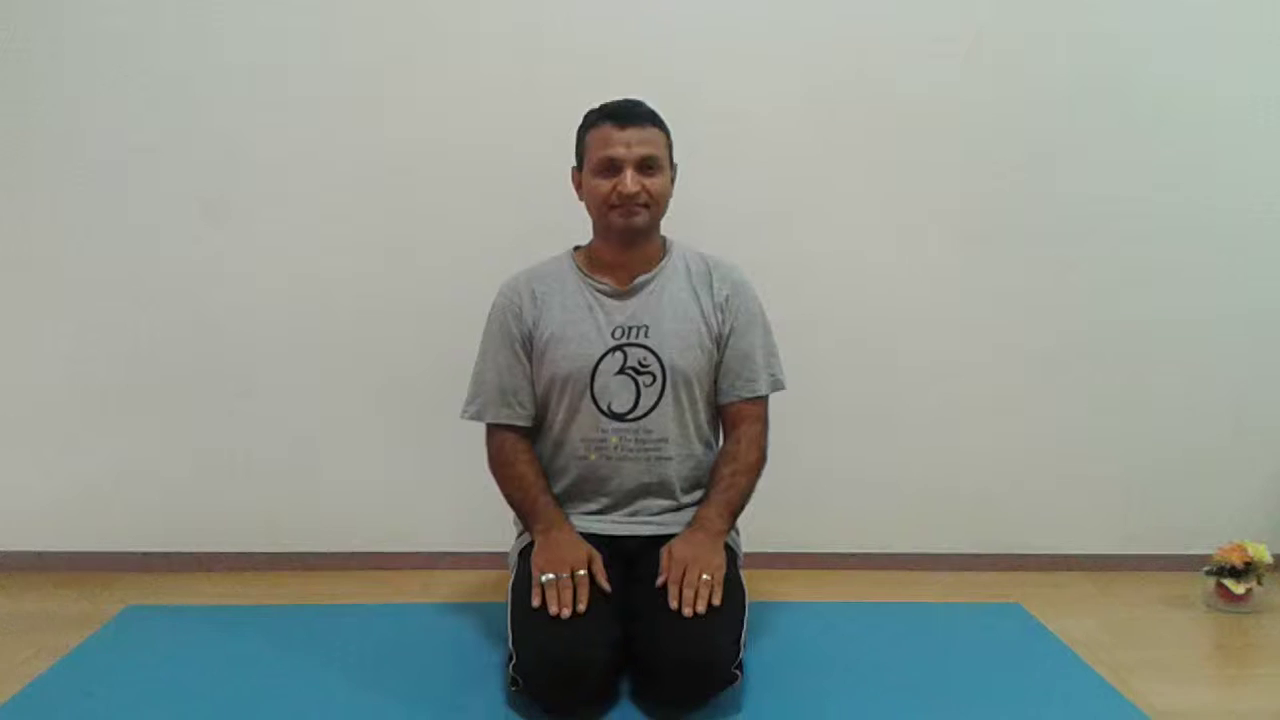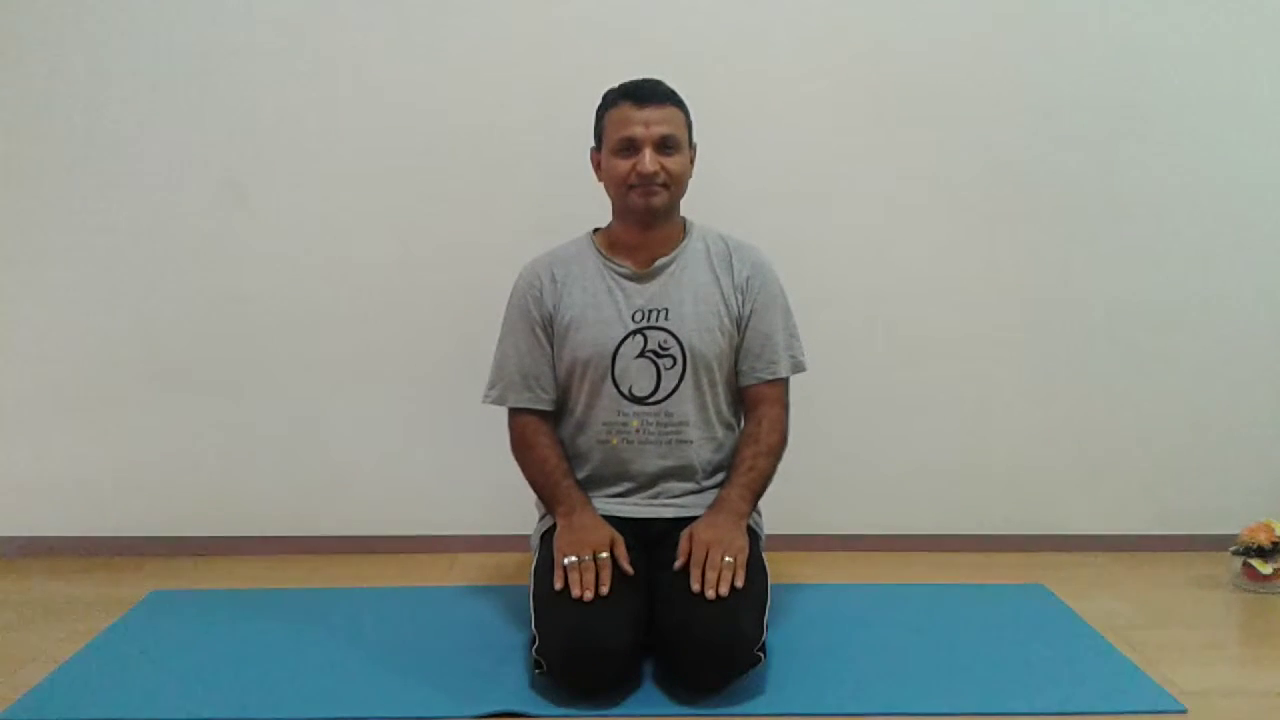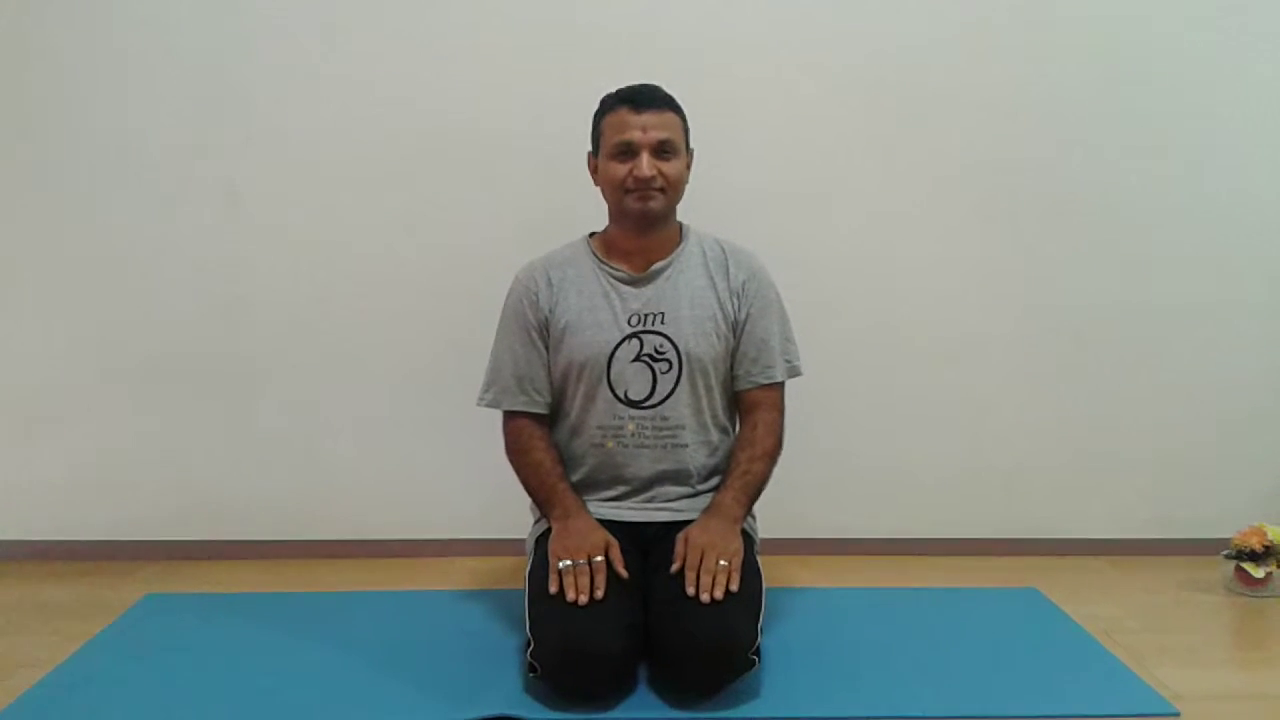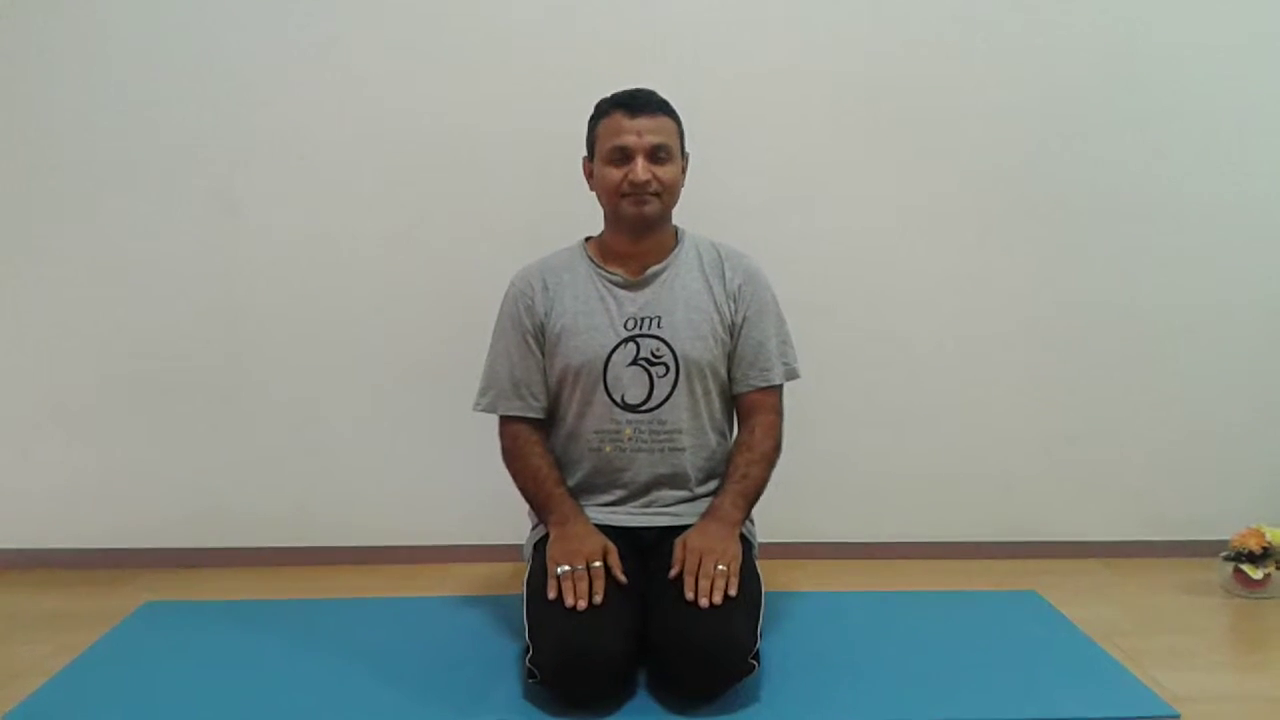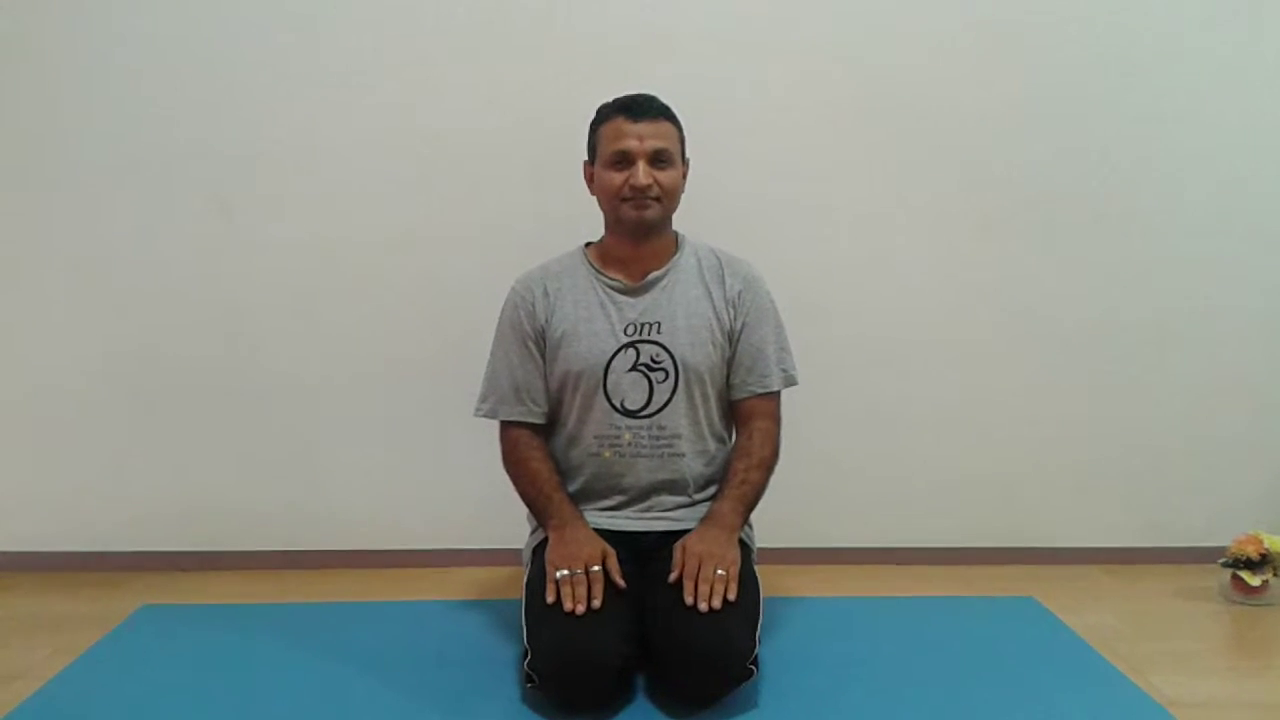
dt=1s
person 1, frame 1
left shoulder: (721, 289)
right shoulder: (527, 297)
left elbow: (746, 426)
right elbow: (507, 433)
left wrist: (708, 530)
right wrist: (552, 530)
left hip: (686, 527)
right hip: (568, 528)
left ankle: (644, 617)
right ankle: (603, 619)
person 1, frame 2
left shoulder: (742, 270)
right shoulder: (547, 280)
left elbow: (766, 407)
right elbow: (529, 417)
left wrist: (730, 512)
right wrist: (574, 513)
left hip: (708, 510)
right hip: (589, 512)
left knee: (714, 655)
right knee: (583, 659)
left ankle: (667, 598)
right ankle: (630, 598)
person 1, frame 3
left shoulder: (737, 274)
right shoulder: (543, 283)
left elbow: (762, 410)
right elbow: (523, 420)
left wrist: (725, 516)
right wrist: (569, 517)
left hip: (703, 512)
right hip: (584, 515)
left knee: (709, 658)
right knee: (579, 664)
left ankle: (662, 602)
right ankle: (624, 604)
person 1, frame 4
left shoulder: (734, 277)
right shoulder: (538, 288)
left elbow: (761, 415)
right elbow: (520, 425)
left wrist: (723, 520)
right wrist: (567, 523)
left hip: (702, 518)
right hip: (582, 520)
left knee: (710, 661)
right knee: (578, 670)
left ankle: (660, 610)
right ankle: (623, 611)
person 1, frame 5
left shoulder: (733, 284)
right shoulder: (539, 294)
left elbow: (758, 421)
right elbow: (520, 431)
left wrist: (721, 525)
right wrist: (566, 527)
left hip: (699, 523)
right hip: (581, 525)
left knee: (709, 667)
left ankle: (659, 616)
right ankle: (622, 619)
